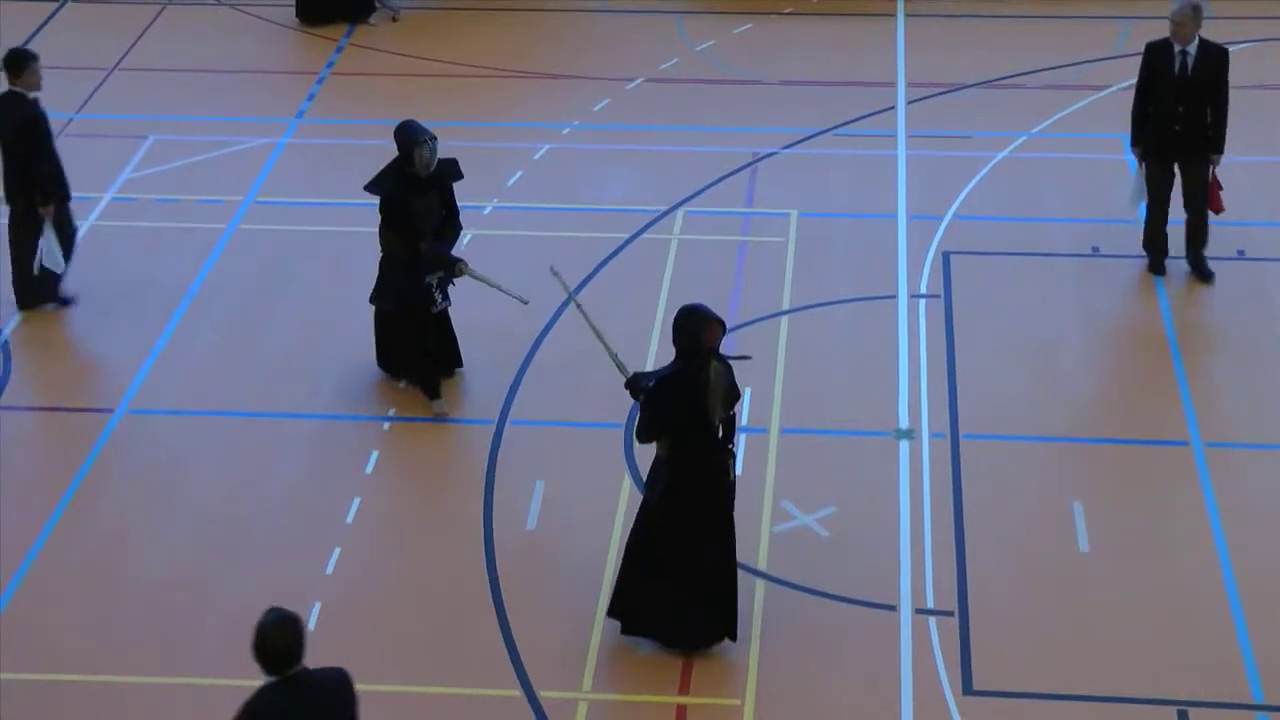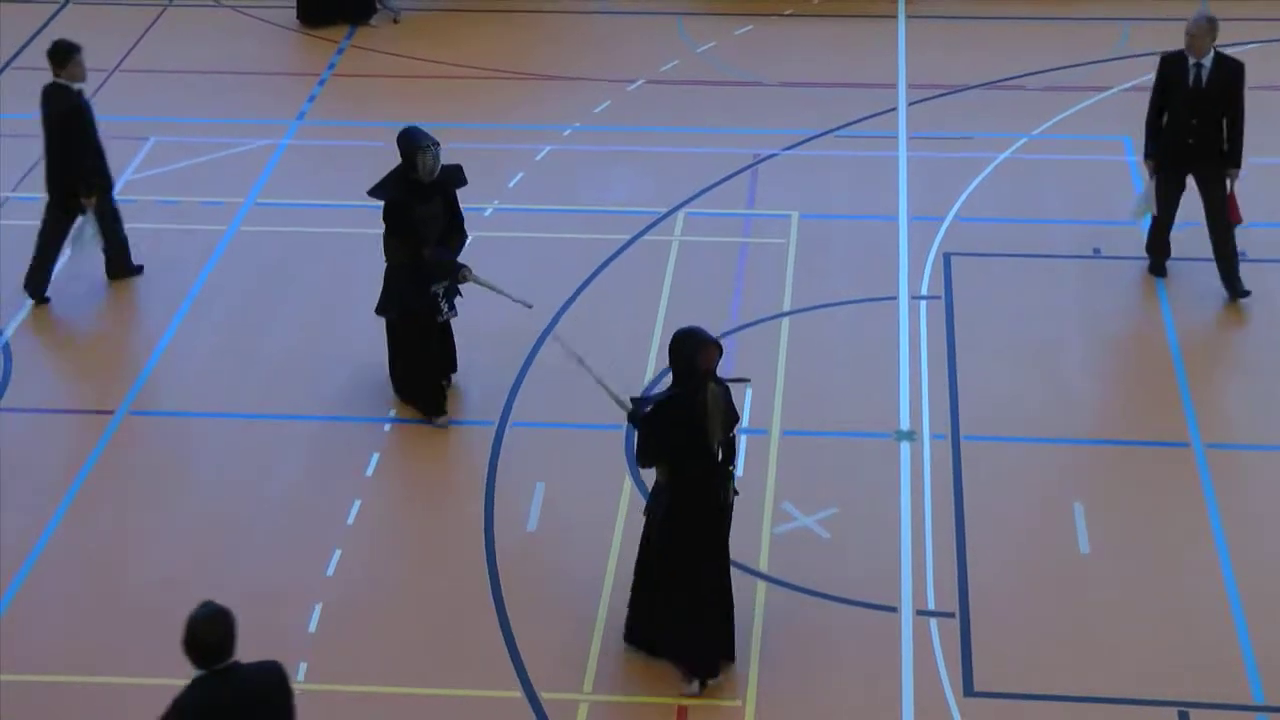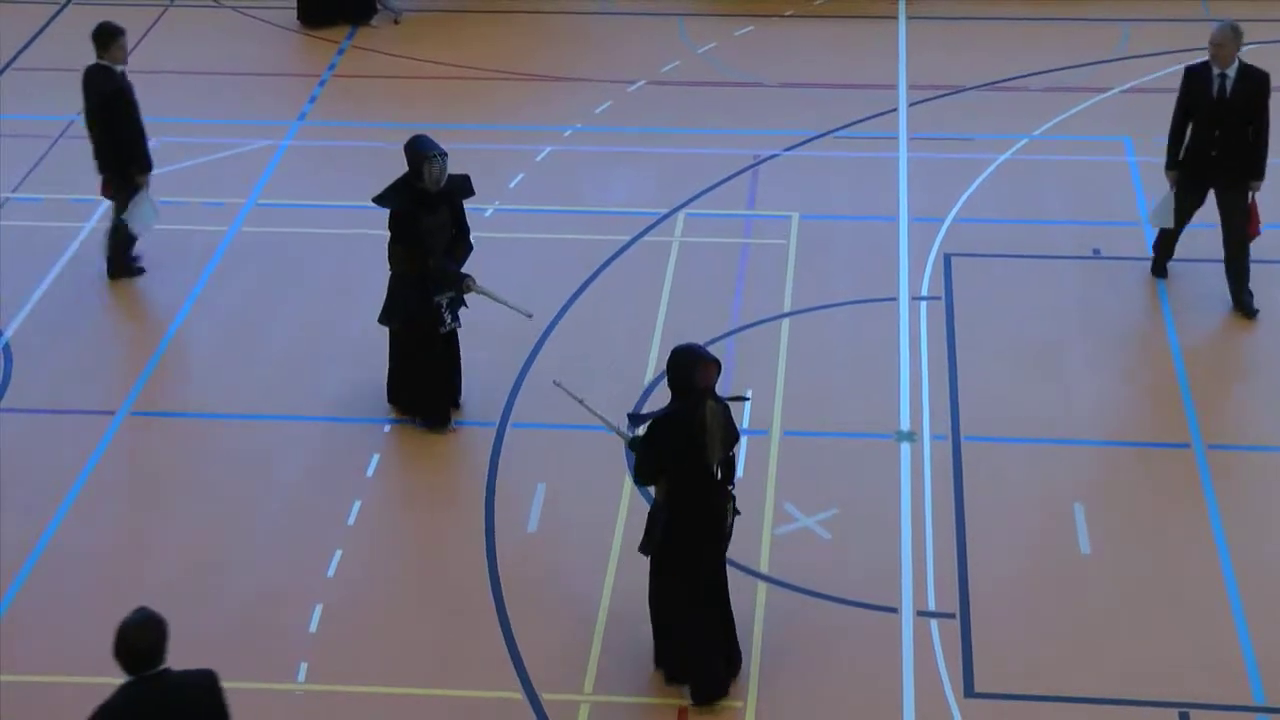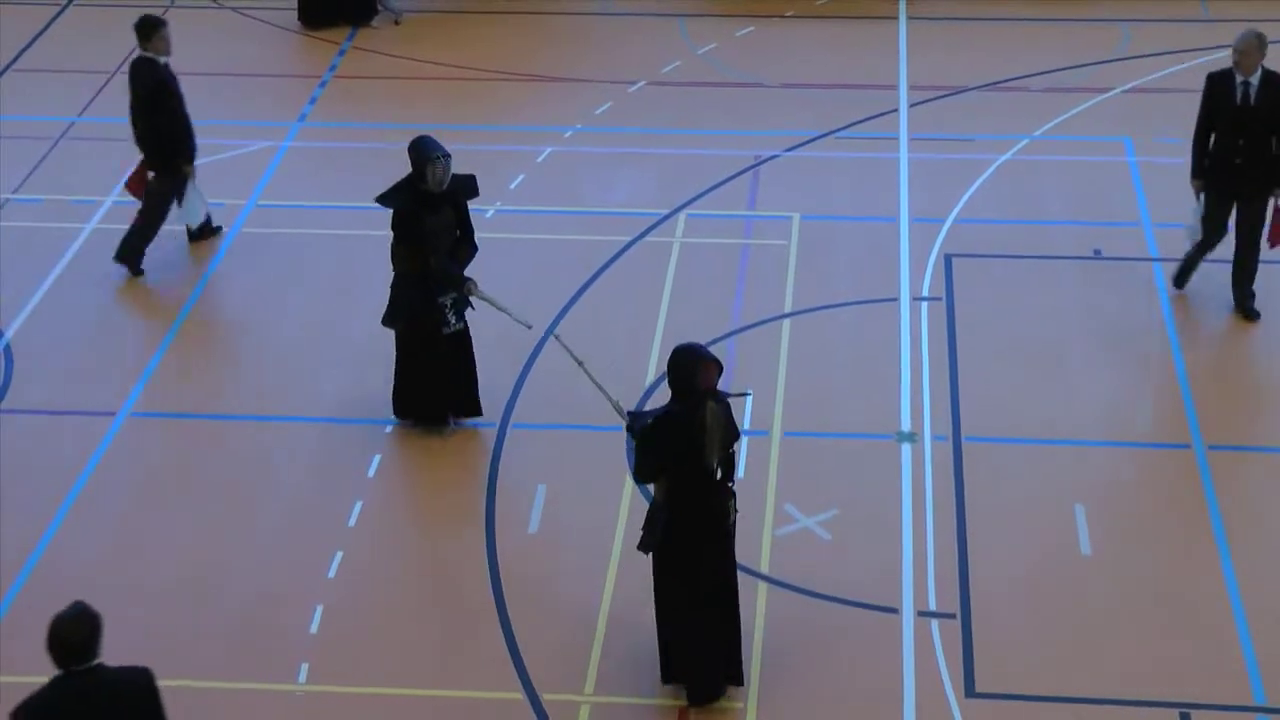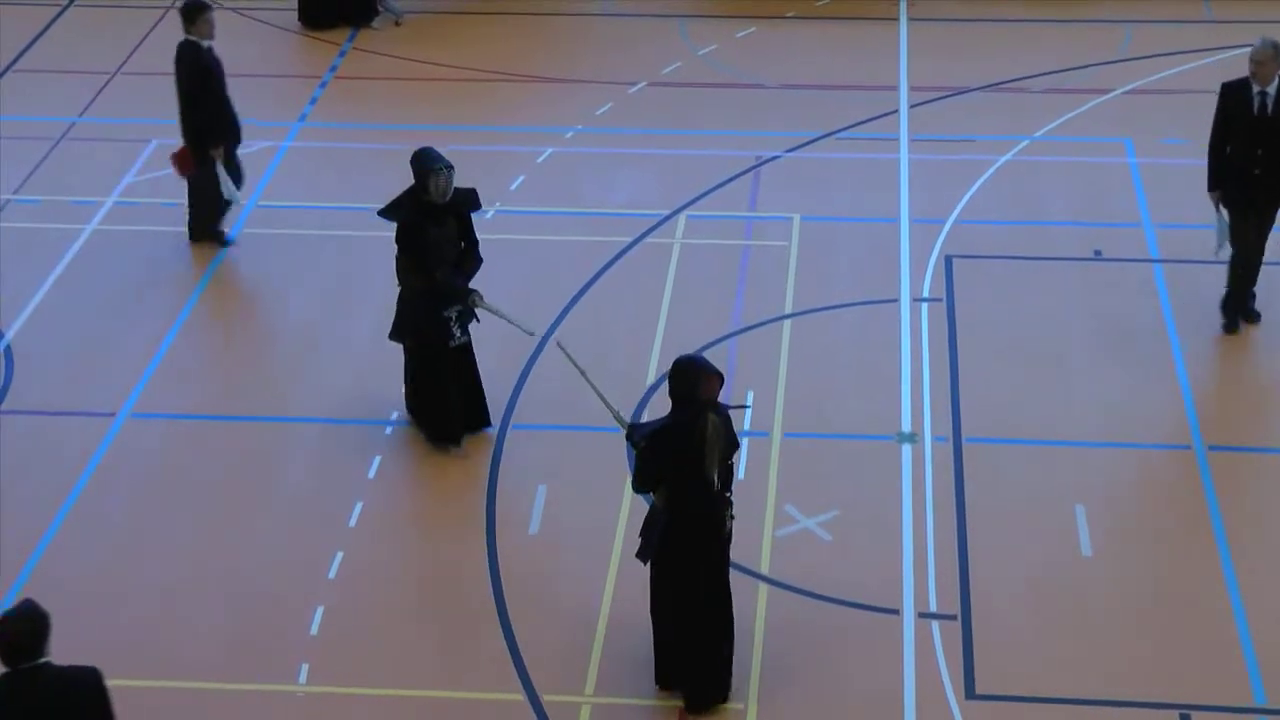
dt=0.2s
person 1, frame 1
left shoulder: (669, 383)
right shoulder: (720, 371)
left elbow: (646, 433)
left wrist: (644, 396)
left hip: (682, 476)
right hip: (717, 472)
left knee: (672, 550)
right knee: (711, 548)
left ankle: (691, 634)
right ankle: (710, 626)
person 1, frame 2
left shoulder: (667, 407)
right shoulder: (719, 394)
left elbow: (645, 457)
left wrist: (642, 425)
left hip: (682, 500)
right hip: (716, 494)
left knee: (680, 576)
right knee: (709, 570)
left ankle: (700, 665)
right ankle: (713, 653)
person 1, frame 3
left shoulder: (666, 424)
right shoulder: (718, 410)
left elbow: (644, 475)
left wrist: (641, 447)
left hip: (681, 518)
right hip: (716, 511)
left knee: (684, 596)
right knee: (708, 588)
left ankle: (705, 679)
right ankle: (718, 664)
person 1, frame 4
left shoulder: (666, 424)
right shoulder: (718, 409)
left elbow: (642, 473)
left wrist: (642, 438)
left hip: (681, 519)
right hip: (717, 511)
left knee: (685, 599)
right knee: (715, 592)
left ankle: (701, 679)
right ankle: (718, 670)
person 1, frame 5
left shoulder: (667, 434)
right shoulder: (719, 419)
left elbow: (642, 483)
left wrist: (642, 448)
left hip: (680, 526)
right hip: (714, 520)
left knee: (681, 604)
right knee: (710, 598)
left ankle: (698, 686)
right ankle: (709, 679)
person 2, frame 1
left shoulder: (439, 176)
right shoulder: (394, 191)
left elbow: (452, 220)
right elbow: (412, 239)
left wrist: (442, 252)
right wrist: (449, 262)
left hip: (432, 261)
right hip: (403, 266)
left knee: (434, 315)
right knee: (410, 323)
left ankle: (437, 367)
right ankle: (428, 388)
person 2, frame 2
left shoulder: (443, 183)
right shoulder: (398, 197)
left elbow: (457, 227)
right elbow: (415, 246)
left wrist: (446, 258)
right wrist: (454, 267)
left hip: (437, 269)
right hip: (407, 275)
left knee: (438, 329)
right knee: (416, 337)
left ankle: (438, 376)
right ankle: (430, 402)
person 2, frame 3
left shoulder: (450, 192)
right shoulder: (404, 205)
left elbow: (463, 238)
right elbow: (419, 255)
left wrist: (451, 269)
right wrist: (457, 277)
left hip: (442, 280)
right hip: (412, 285)
left knee: (445, 343)
right knee: (418, 348)
left ankle: (441, 400)
right ankle: (430, 410)
person 2, frame 4
left shoulder: (454, 194)
right shoulder: (407, 206)
left elbow: (468, 240)
right elbow: (421, 256)
left wrist: (454, 270)
right wrist: (459, 280)
left hip: (446, 282)
right hip: (416, 286)
left knee: (455, 345)
right knee: (422, 350)
left ankle: (451, 406)
right ankle: (428, 412)
person 2, frame 5
left shoulder: (458, 204)
right shoulder: (411, 218)
left elbow: (472, 250)
right elbow: (425, 268)
left wrist: (460, 284)
right wrist: (465, 291)
left hip: (451, 293)
right hip: (421, 298)
left knee: (459, 358)
right knee: (432, 364)
left ankle: (461, 420)
right ankle: (443, 431)
person 3, frame 1
left shoulder: (1216, 56)
right shoulder: (1154, 51)
left elbow: (1220, 104)
right elbow: (1141, 98)
left wrist: (1217, 147)
right wrist: (1137, 141)
left hip: (1197, 143)
right hip: (1159, 141)
left knee: (1198, 205)
right knee: (1157, 203)
left ankle: (1197, 259)
right ankle: (1155, 254)
person 3, frame 2
left shoulder: (1232, 69)
right shoulder: (1170, 63)
left elbow: (1236, 118)
right elbow: (1156, 110)
left wrist: (1234, 161)
right wrist: (1150, 153)
left hip: (1211, 157)
right hip: (1172, 152)
left knee: (1220, 221)
right knee: (1163, 210)
left ankle: (1232, 282)
right ankle: (1157, 257)
person 3, frame 3
left shoulder: (1257, 80)
right shoulder: (1194, 74)
left elbow: (1261, 129)
right elbow: (1179, 121)
left wrist: (1257, 173)
right wrist: (1172, 164)
left hip: (1235, 170)
right hip: (1195, 164)
left knee: (1237, 235)
right knee: (1179, 217)
left ankle: (1241, 295)
right ankle: (1161, 255)
person 3, frame 4
right shoulder: (1216, 81)
right elbow: (1203, 130)
right wrist: (1197, 173)
right hip: (1221, 174)
left knee: (1250, 243)
right knee: (1212, 232)
left ankle: (1243, 298)
right ankle: (1191, 260)
person 3, frame 5
right shoulder: (1231, 91)
right elbow: (1218, 140)
right wrist: (1214, 184)
right hip: (1237, 185)
left knee: (1254, 250)
right knee: (1244, 249)
left ankle: (1243, 300)
right ankle: (1233, 307)
person 4, frame 1
right shoulder: (30, 113)
right elbow: (40, 159)
right wrist: (47, 199)
right hip: (35, 190)
left knee: (24, 243)
right knee: (63, 236)
left ankle: (28, 293)
right ankle: (50, 289)
person 4, frame 2
left shoulder: (51, 93)
right shoulder: (72, 103)
right elbow: (86, 150)
right wrist: (90, 190)
left hip: (58, 179)
right hip: (81, 180)
left knee: (54, 230)
right knee: (108, 222)
left ankle: (36, 283)
right ankle: (120, 267)
person 4, frame 3
left shoulder: (91, 74)
right shoulder: (117, 86)
right elbow: (131, 129)
right wrist: (141, 168)
left hip: (107, 157)
right hip: (125, 160)
left knee: (123, 204)
right knee: (131, 209)
left ankle: (120, 257)
right ankle: (119, 264)
person 4, frame 4
left shoulder: (138, 66)
right shoulder: (161, 78)
right elbow: (175, 120)
left wrist: (143, 142)
right wrist: (185, 158)
left hip: (153, 146)
right hip: (168, 150)
left knee: (182, 186)
right knee: (157, 202)
left ankle: (199, 228)
right ankle: (130, 252)
person 4, frame 5
left shoulder: (187, 50)
right shoulder: (200, 60)
right elbow: (207, 104)
right wrist: (215, 142)
left hip: (195, 131)
right hip: (207, 134)
left knee: (202, 180)
right knee: (231, 177)
left ankle: (202, 228)
right ankle: (208, 229)
